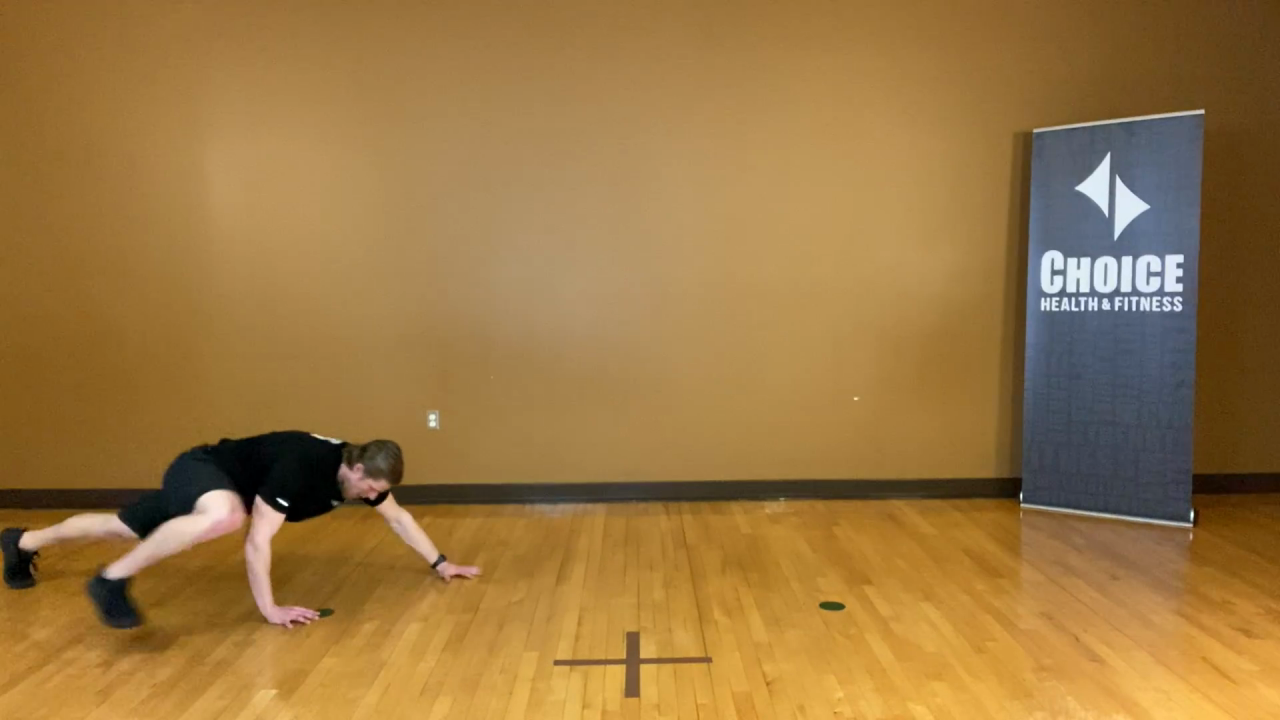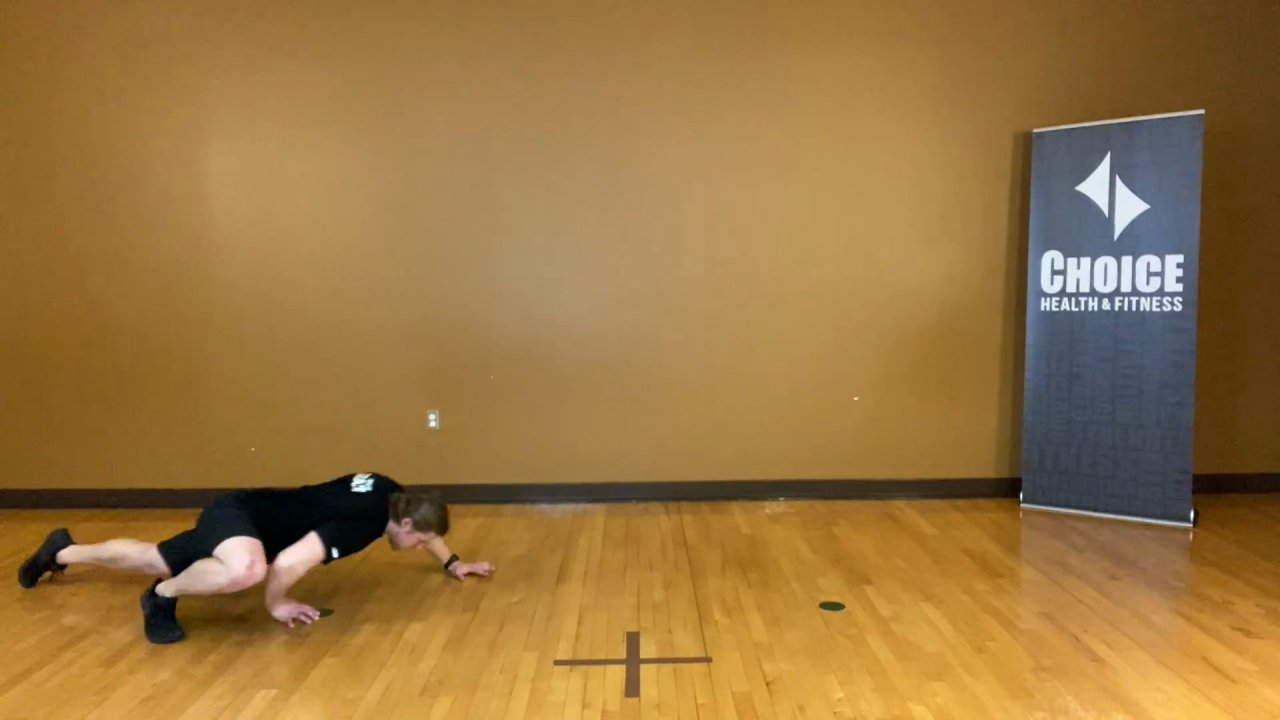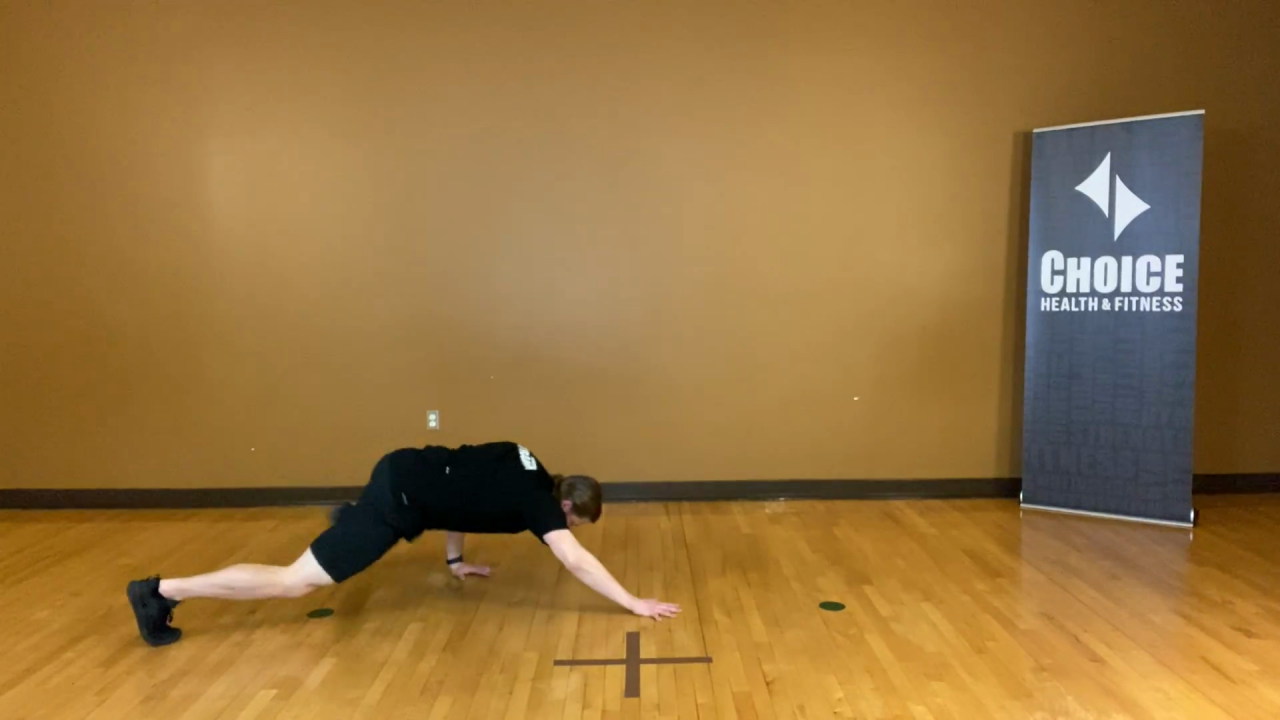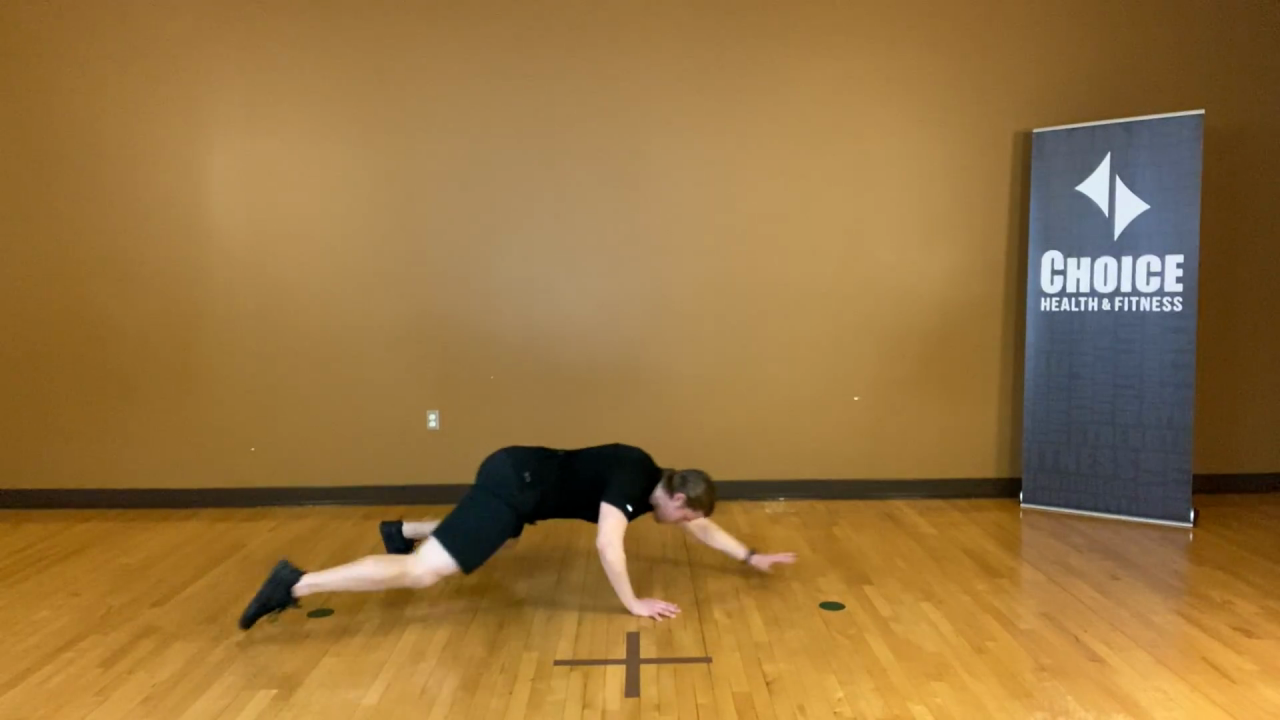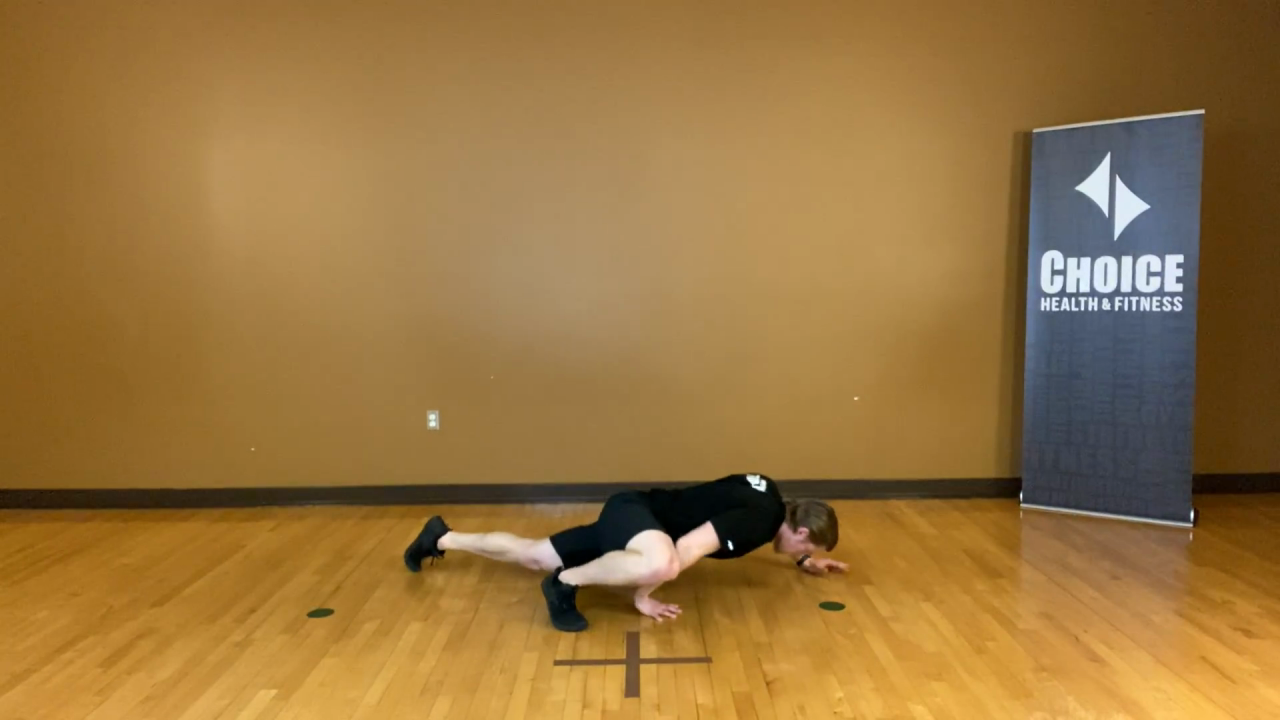
dt=1s
person 1, frame 1
left shoulder: (357, 474)
right shoulder: (301, 468)
left elbow: (398, 517)
right elbow: (258, 541)
left wrist: (440, 563)
right wrist: (270, 609)
left hip: (201, 481)
right hip: (198, 470)
left knee: (118, 528)
right knee: (225, 513)
right ankle: (113, 579)
person 1, frame 2
left shoulder: (390, 495)
right shoulder: (359, 521)
left elbow: (421, 525)
right elbow: (286, 563)
left wrist: (452, 562)
right wrist: (276, 605)
left hip: (246, 513)
right hip: (236, 517)
left knee: (149, 559)
right knee: (248, 569)
left ankle: (61, 552)
right ankle: (162, 597)
person 1, frame 3
left shoulder: (520, 462)
right shoulder: (537, 500)
right elbow: (576, 559)
left wrist: (455, 560)
right wrist: (634, 603)
left hip: (403, 466)
right hip: (396, 505)
right knee: (295, 581)
left ankle: (353, 515)
right ankle: (160, 590)
person 1, frame 4
left shoulder: (654, 482)
right shoulder: (631, 479)
left elbow: (697, 523)
right elbow: (608, 544)
left wrist: (750, 557)
right wrist: (632, 602)
left hip: (518, 473)
right hip: (514, 482)
right knee: (421, 571)
left ankle: (402, 531)
right ankle: (296, 583)
person 1, frame 5
left shoulder: (770, 499)
right shoulder: (757, 519)
right elbow: (685, 549)
left wrist: (804, 561)
right wrist: (642, 597)
left hip: (636, 511)
right hip: (630, 512)
left knee: (533, 555)
right knee: (661, 563)
left ankle: (441, 538)
right ankle: (565, 583)
